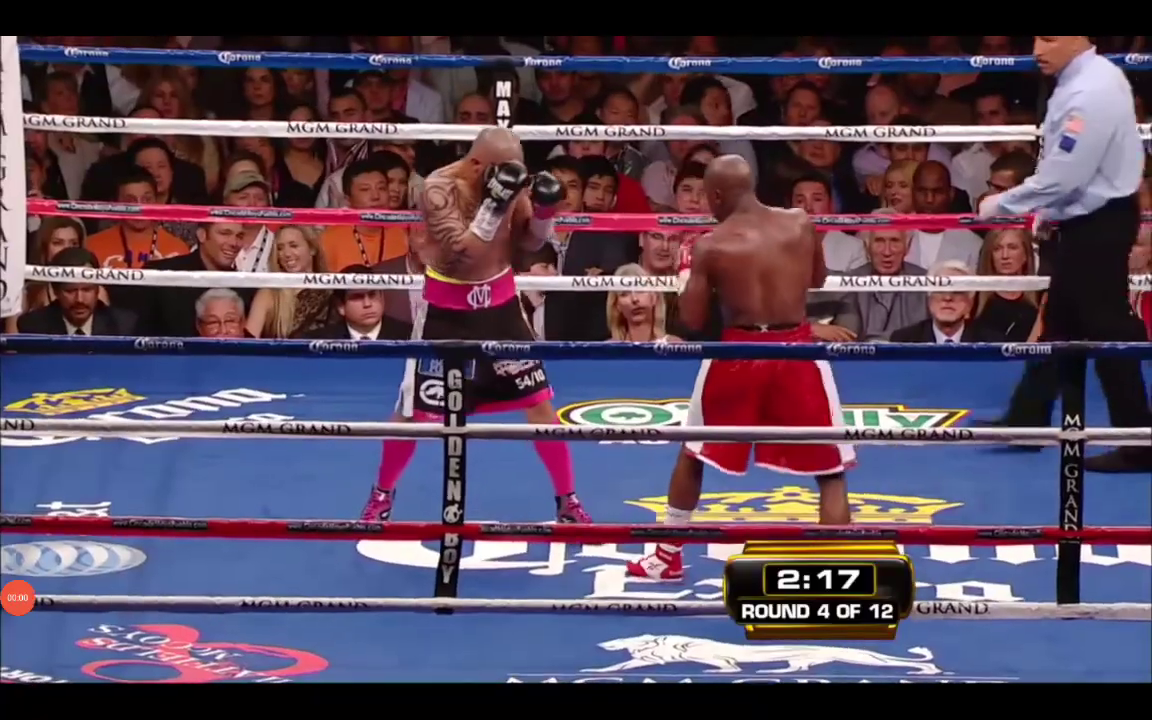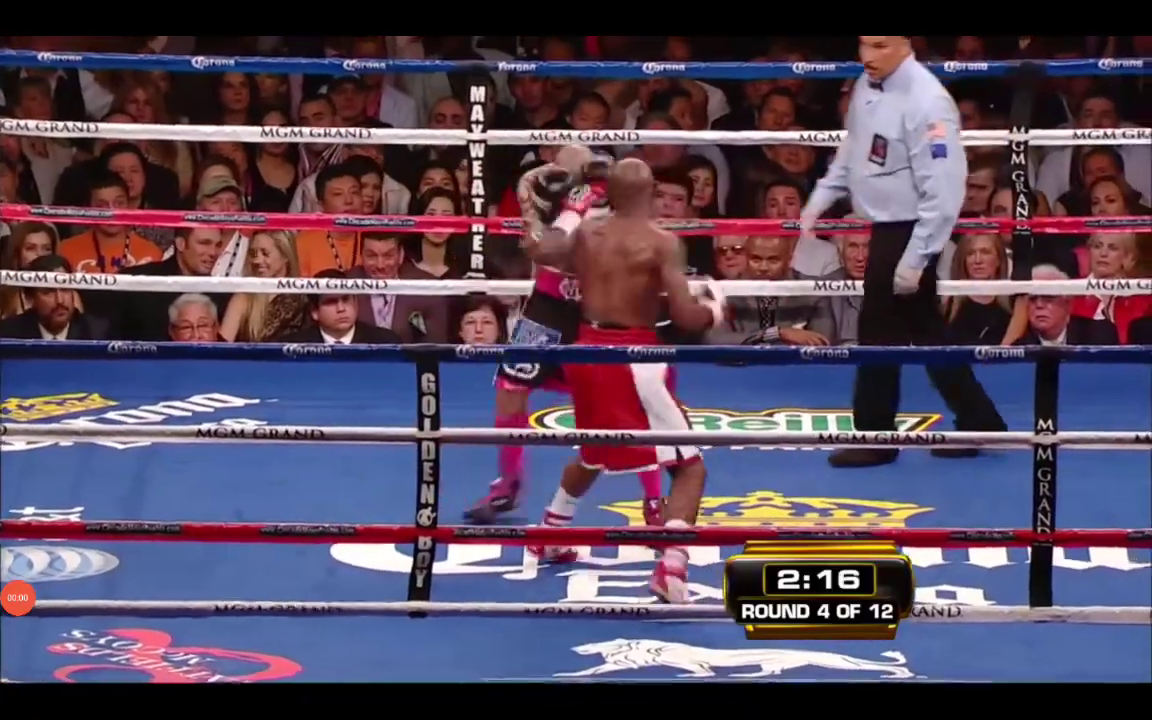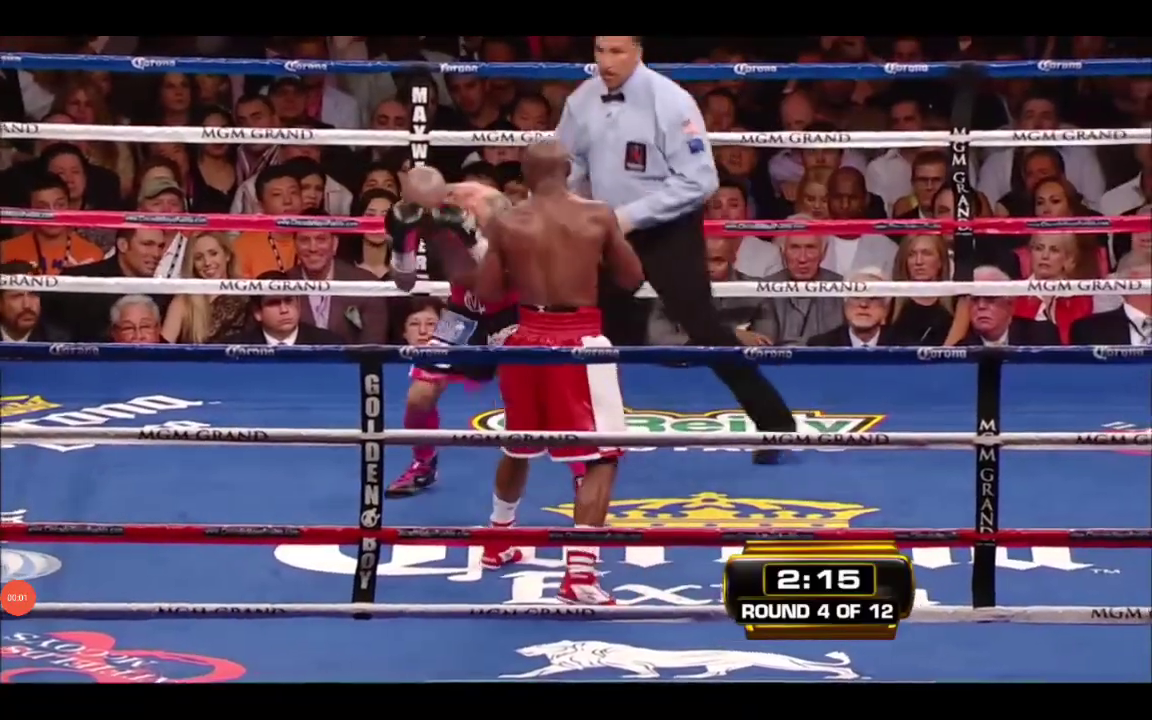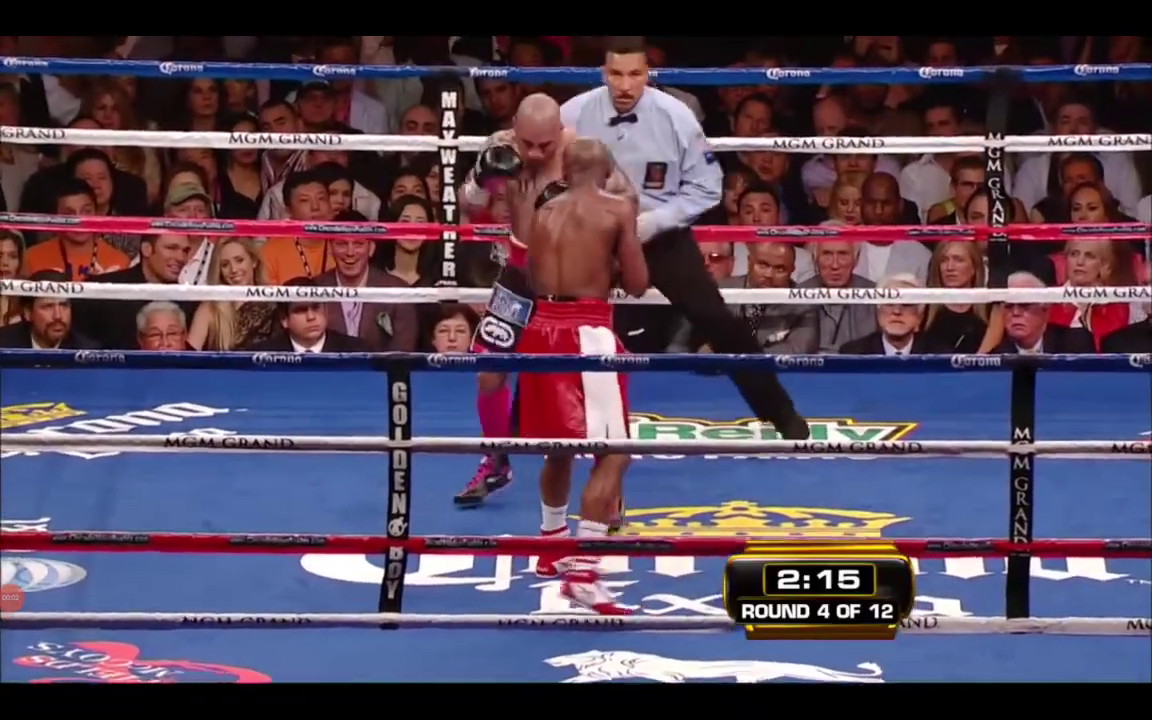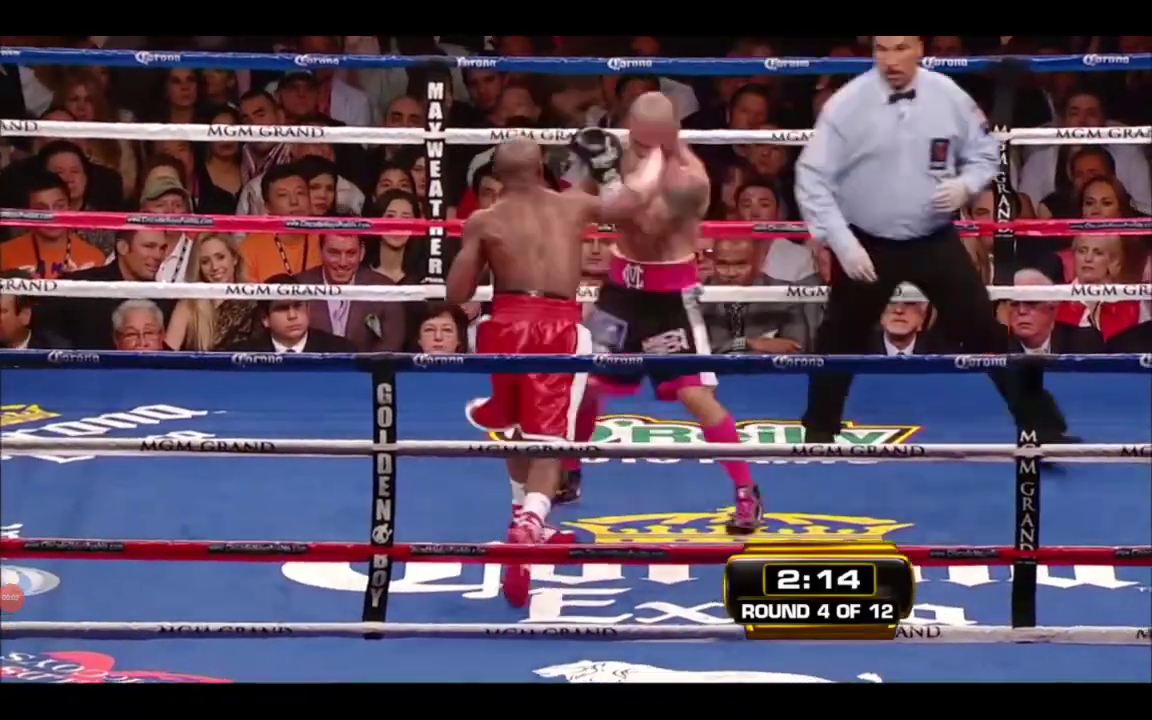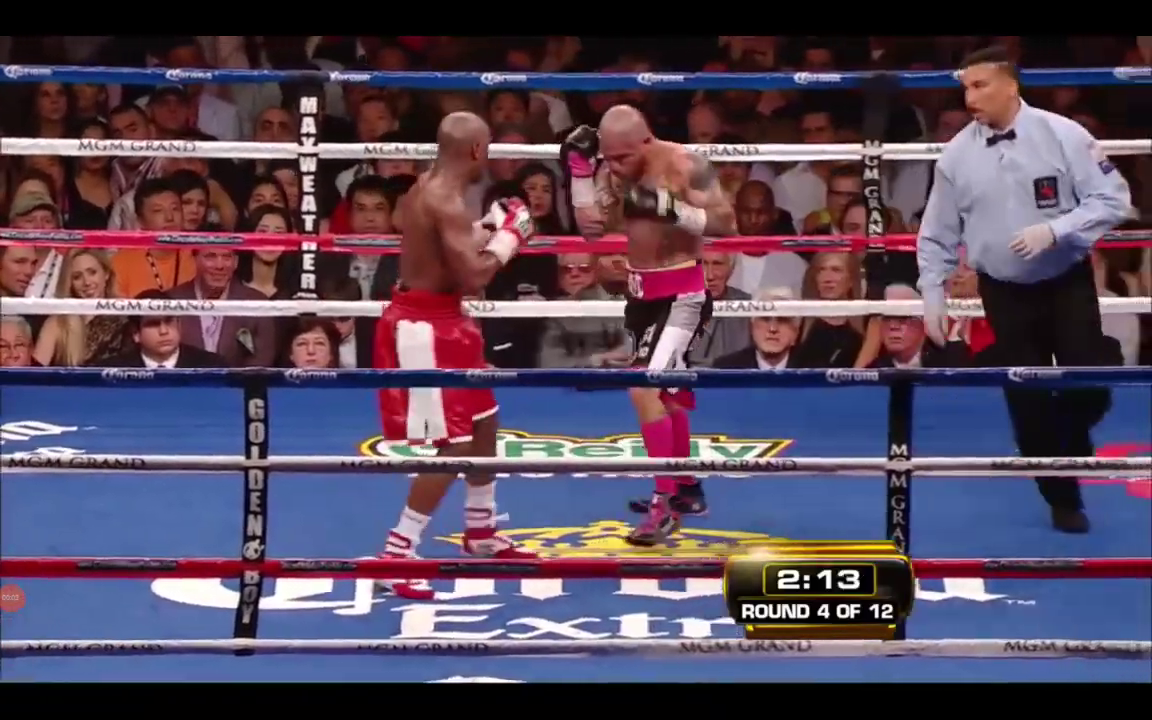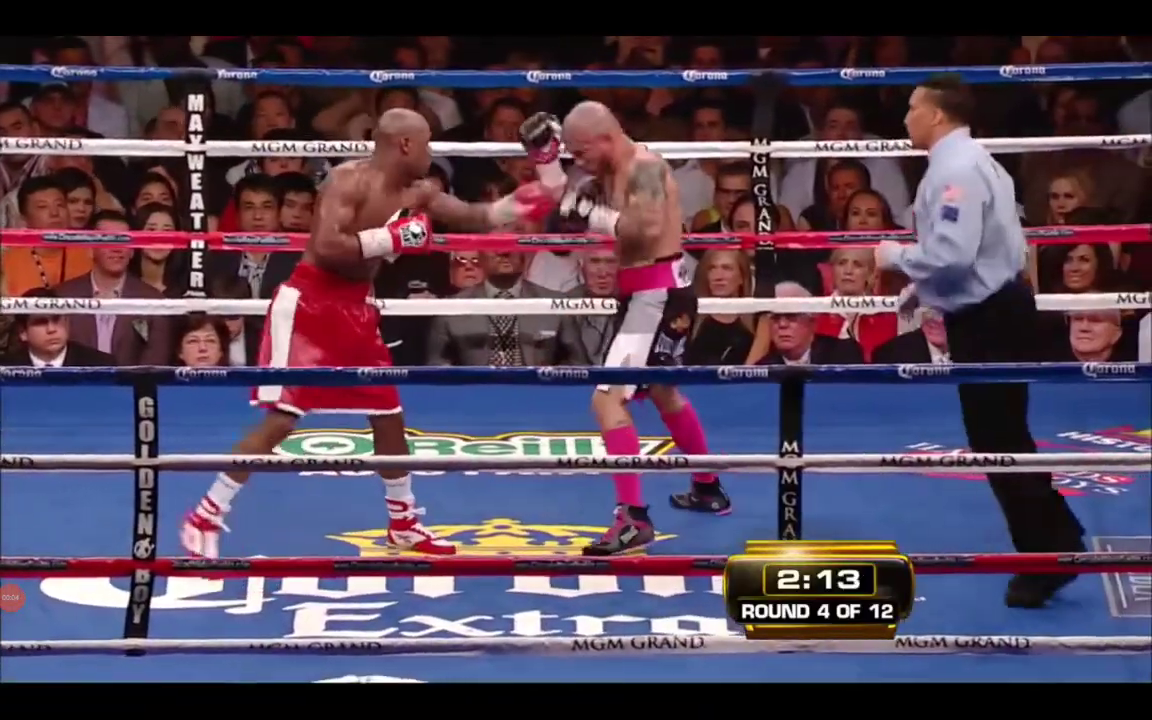
dt=0.7s
person 1, frame 1
left shoulder: (711, 246)
right shoulder: (800, 222)
left elbow: (691, 319)
right elbow: (817, 279)
left wrist: (691, 271)
left hip: (738, 356)
right hip: (796, 353)
left knee: (693, 456)
right knee: (831, 474)
left ankle: (666, 556)
person 1, frame 2
left shoulder: (587, 232)
right shoulder: (661, 242)
left elbow: (543, 254)
right elbow: (687, 317)
right wrist: (715, 308)
right hip: (631, 359)
left knee: (593, 455)
right knee: (690, 469)
right ankle: (672, 569)
person 1, frame 3
left shoulder: (504, 223)
right shoulder: (598, 215)
left elbow: (488, 295)
right elbow: (632, 279)
left hip: (529, 338)
right hip: (580, 340)
left knee: (518, 446)
right knee: (602, 458)
left ankle: (498, 541)
right ankle: (579, 575)
person 1, frame 4
left shoulder: (543, 213)
right shoulder: (618, 208)
right elbow: (637, 285)
left hip: (541, 329)
right hip: (586, 333)
left knee: (559, 447)
right knee: (612, 454)
left ankle: (554, 547)
right ankle: (583, 573)
person 1, frame 5
left shoulder: (483, 221)
right shoulder: (573, 204)
left elbow: (455, 294)
right elbow: (630, 202)
right wrist: (649, 166)
left hip: (506, 328)
right hip: (560, 329)
left knee: (526, 429)
right knee: (550, 443)
left ankle: (526, 523)
right ankle: (526, 528)
person 1, frame 6
left shoulder: (431, 187)
right shoulder: (446, 201)
right elbow: (473, 277)
left wrist: (489, 224)
right wrist: (510, 233)
left hip: (435, 321)
right hip: (422, 326)
left knee: (483, 423)
right knee: (451, 446)
left ankle: (480, 532)
right ankle: (397, 555)
person 1, frame 7
left shoulder: (417, 190)
right shoulder: (349, 180)
left elbow: (471, 217)
right elbow: (327, 246)
left wrist: (516, 206)
right wrist: (392, 237)
left hip: (353, 307)
right hip: (308, 303)
left knee: (390, 416)
right knee: (280, 418)
left ankle: (403, 521)
right ankle: (207, 516)
person 2, frame 1
left shoulder: (1088, 94)
right shoulder: (1091, 77)
left elbow: (1061, 178)
left wrist: (1002, 203)
right wrist: (1045, 206)
left hip: (1097, 225)
right hip: (1089, 219)
left knee: (1108, 331)
right knee: (1058, 322)
person 2, frame 2
left shoulder: (926, 101)
right shoulder: (866, 85)
left elbow: (943, 190)
left wrist: (916, 258)
right wrist: (821, 198)
left hip: (912, 232)
right hip: (884, 228)
left knee: (883, 331)
right knee: (925, 330)
left ankle: (876, 438)
right ankle: (978, 419)
person 2, frame 3
left shoulder: (670, 102)
right shoulder: (582, 101)
left elbow: (697, 180)
right elbow: (567, 164)
left wrist: (632, 213)
left hip: (670, 231)
right hip: (616, 232)
left knee: (704, 328)
left ankle: (775, 422)
person 2, frame 4
left shoulder: (676, 117)
right shoulder: (573, 115)
left elbow: (706, 185)
left wrist: (659, 218)
left hip: (665, 239)
left knee: (720, 324)
left ankle: (783, 416)
person 2, frame 5
left shoulder: (949, 97)
right shoulder: (844, 107)
left elbow: (985, 153)
right elbow: (813, 179)
left wrist: (966, 184)
right wrist: (842, 243)
left hip: (936, 238)
right hip: (869, 243)
left knee: (985, 330)
right knee: (839, 341)
left ankle: (1044, 428)
right ankle: (820, 434)
person 2, frame 6
left shoulder: (1063, 136)
right shoulder: (956, 157)
left elbow: (1113, 200)
right elbow: (938, 232)
left wrist: (1052, 232)
right wrist: (933, 294)
left hip: (1067, 280)
right hip: (1004, 289)
right knee: (1028, 394)
left ankle: (1069, 441)
right ankle: (1061, 494)
person 2, frame 7
left shoulder: (956, 168)
right shoulder: (961, 161)
left elbow: (951, 253)
left wrist: (896, 256)
right wrist: (922, 286)
left hip: (987, 318)
right hip: (989, 311)
left knee: (995, 438)
right knee: (1002, 433)
left ankle: (1047, 557)
right ankle: (1056, 537)
person 3, frame 1
left shoulder: (513, 185)
right shoulder: (439, 189)
left elbow: (527, 243)
right elbow: (462, 254)
left wrist: (544, 212)
right wrist: (494, 203)
left hip: (500, 301)
right hip: (448, 309)
left knee: (539, 403)
right knee: (417, 413)
left ankle: (568, 502)
right ankle: (382, 494)
person 3, frame 2
right shoulder: (534, 184)
left wrist: (597, 199)
right wrist: (548, 210)
right hip: (552, 293)
right knee: (510, 392)
left ankle: (655, 504)
right ankle: (508, 482)
person 3, frame 3
left shoulder: (487, 204)
right shoulder: (409, 215)
right elbow: (404, 283)
left wrist: (469, 237)
right wrist: (401, 240)
left hip: (506, 303)
right hip: (464, 302)
right knee: (418, 396)
left ankle: (583, 479)
right ankle: (423, 464)
person 3, frame 4
right shoulder: (503, 146)
left elbow: (621, 199)
right elbow: (471, 208)
right wrist: (482, 174)
right hip: (520, 267)
right knee: (491, 370)
right ankle: (494, 463)
person 3, frame 5
left shoulder: (690, 178)
right shoulder: (633, 152)
left elbow: (643, 226)
left hip: (671, 291)
right hip: (624, 282)
left knee: (698, 397)
right knee: (587, 385)
left ankle: (747, 493)
right ankle: (565, 474)
person 3, frame 6
left shoulder: (687, 164)
right shoulder: (616, 168)
left elbow: (725, 221)
right elbow: (592, 226)
left wrist: (668, 207)
right wrist: (581, 170)
left hip: (683, 294)
right hip: (642, 292)
left knee: (647, 392)
right knee: (658, 394)
left ankle: (667, 507)
right ankle: (683, 489)
person 3, frame 7
left shoulder: (643, 165)
right shoulder: (608, 170)
left elbow: (646, 228)
right elbow: (569, 205)
left wrist: (589, 213)
right wrist: (545, 157)
left hip: (658, 295)
right hip: (654, 294)
left knee: (607, 398)
right knee: (662, 390)
left ankle: (633, 517)
right ankle: (708, 487)
